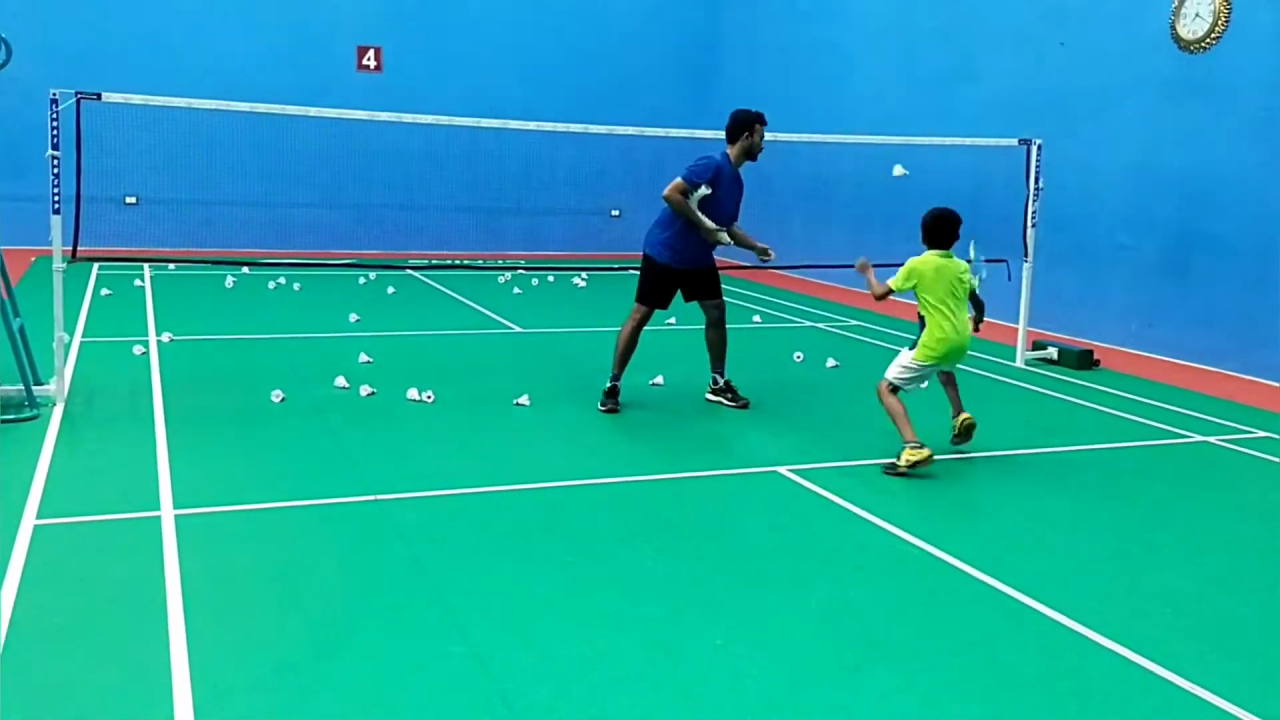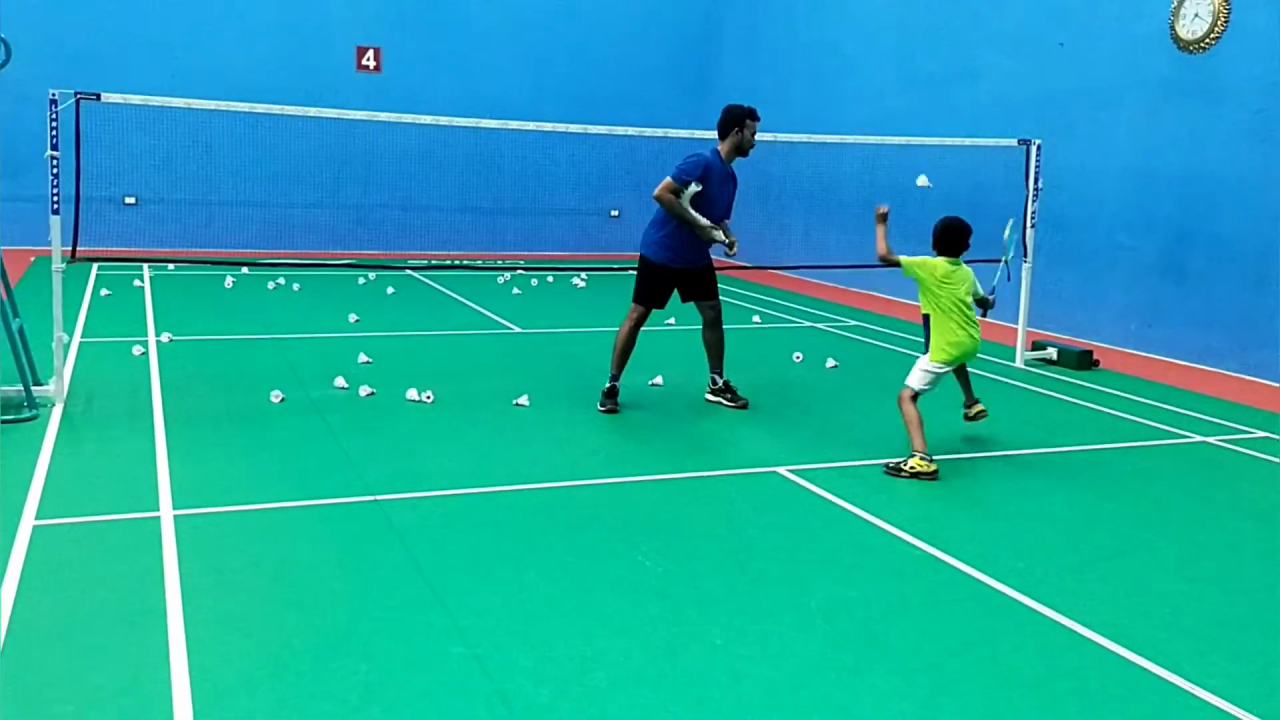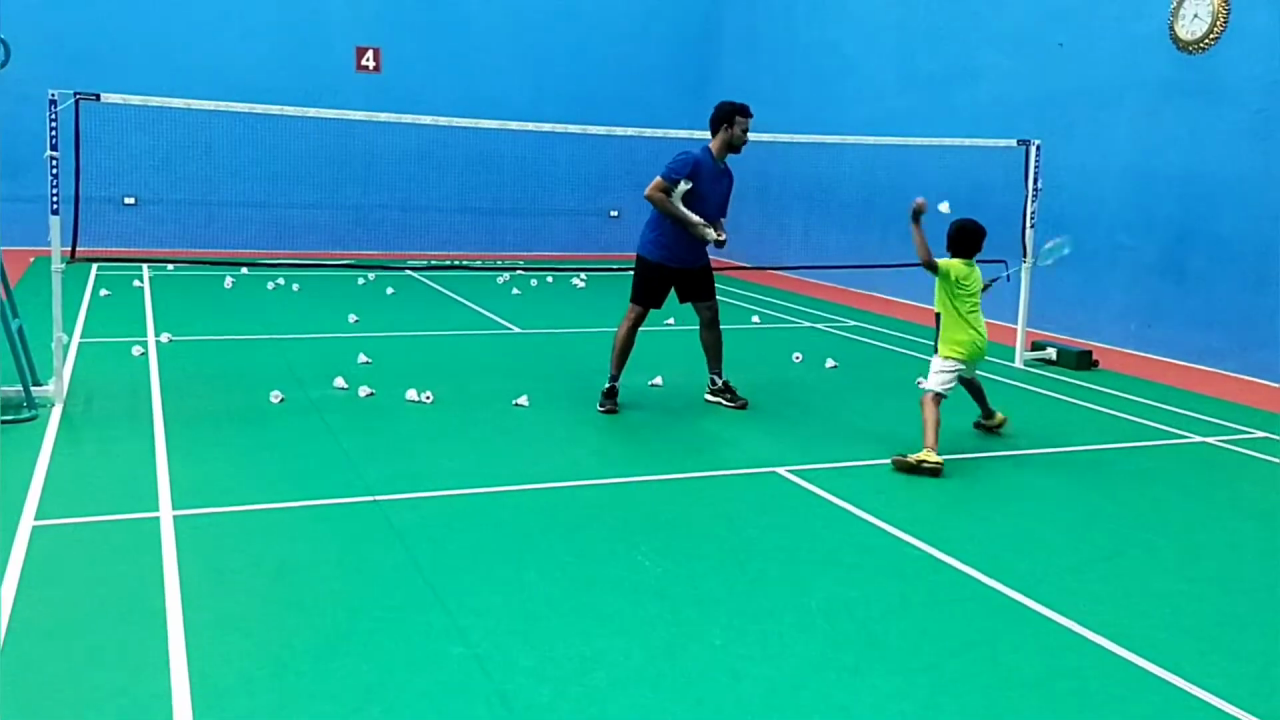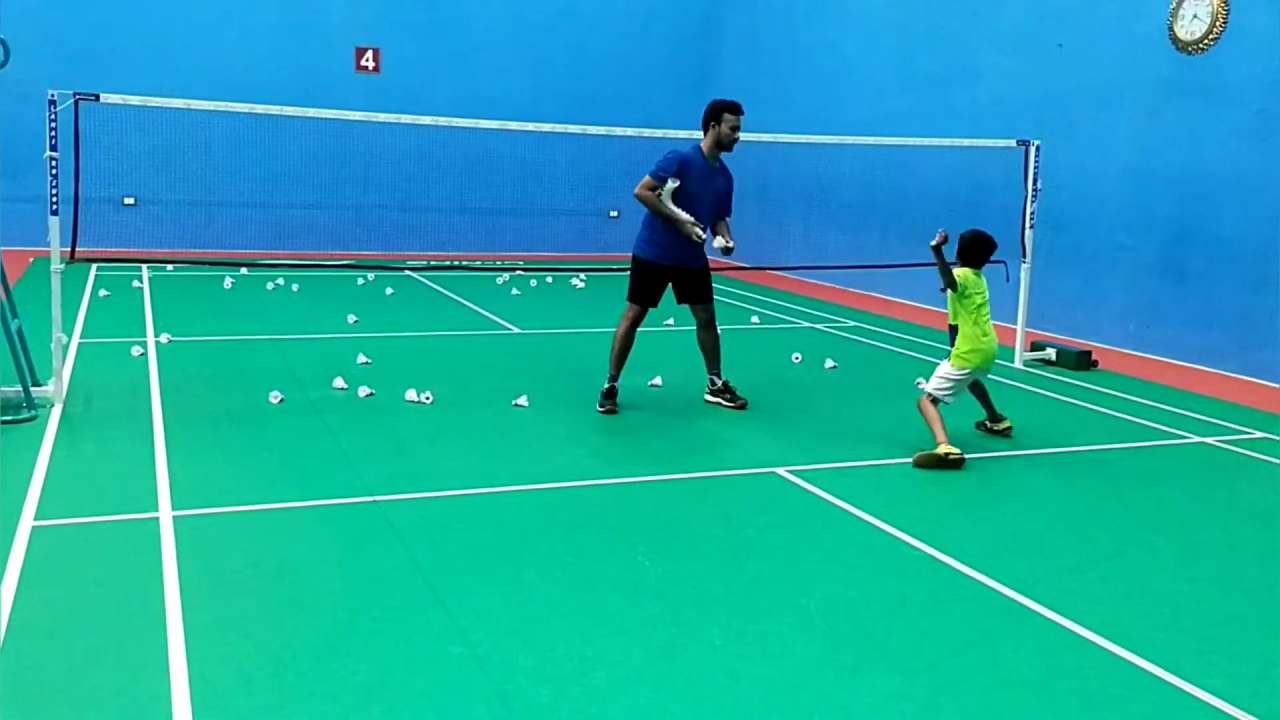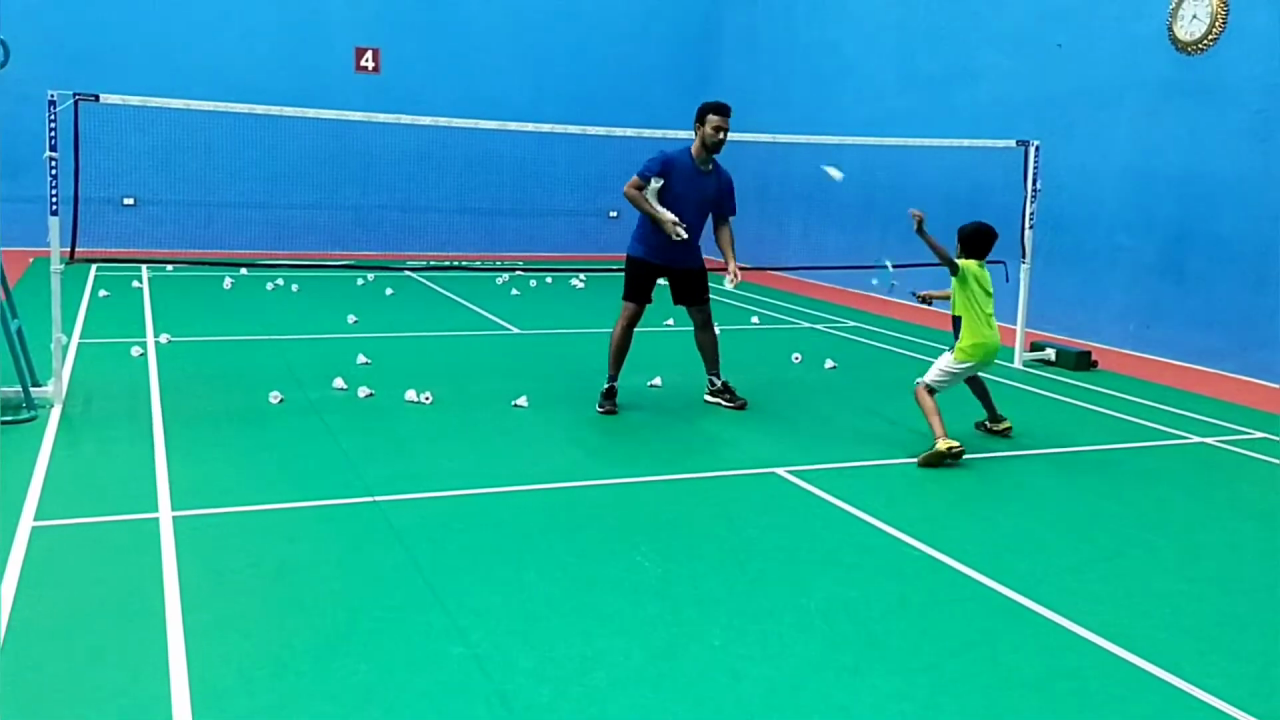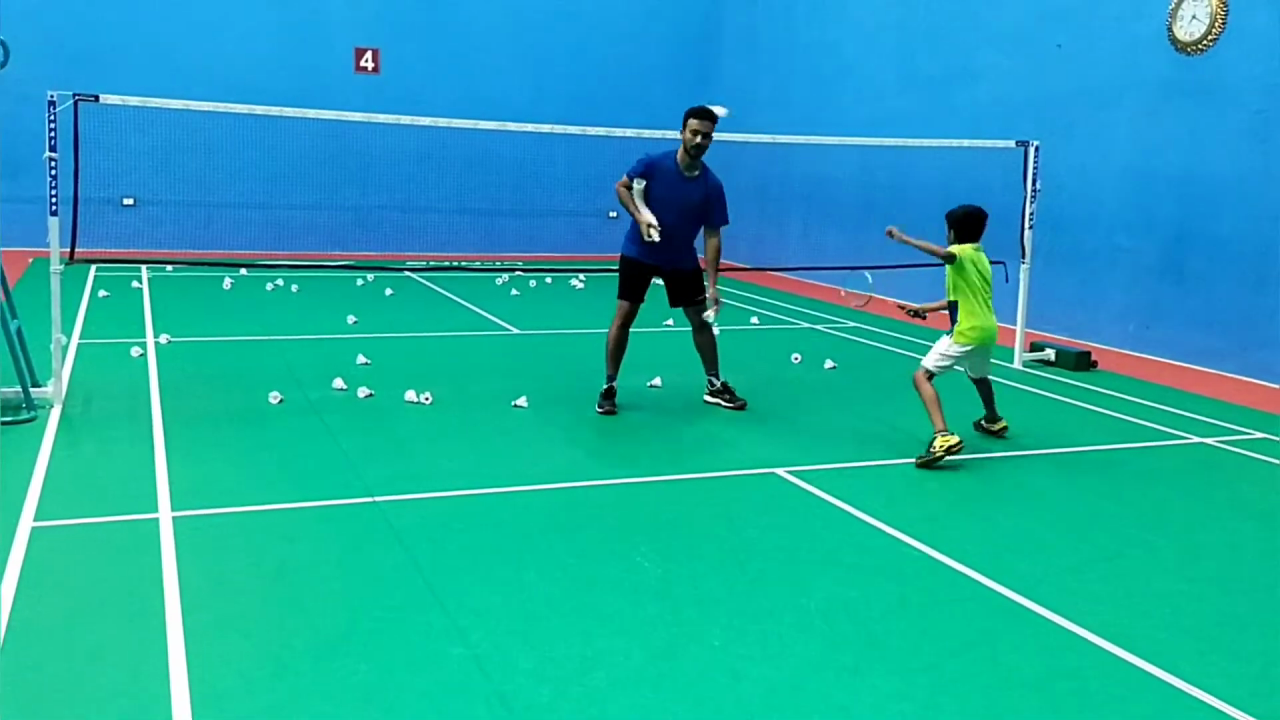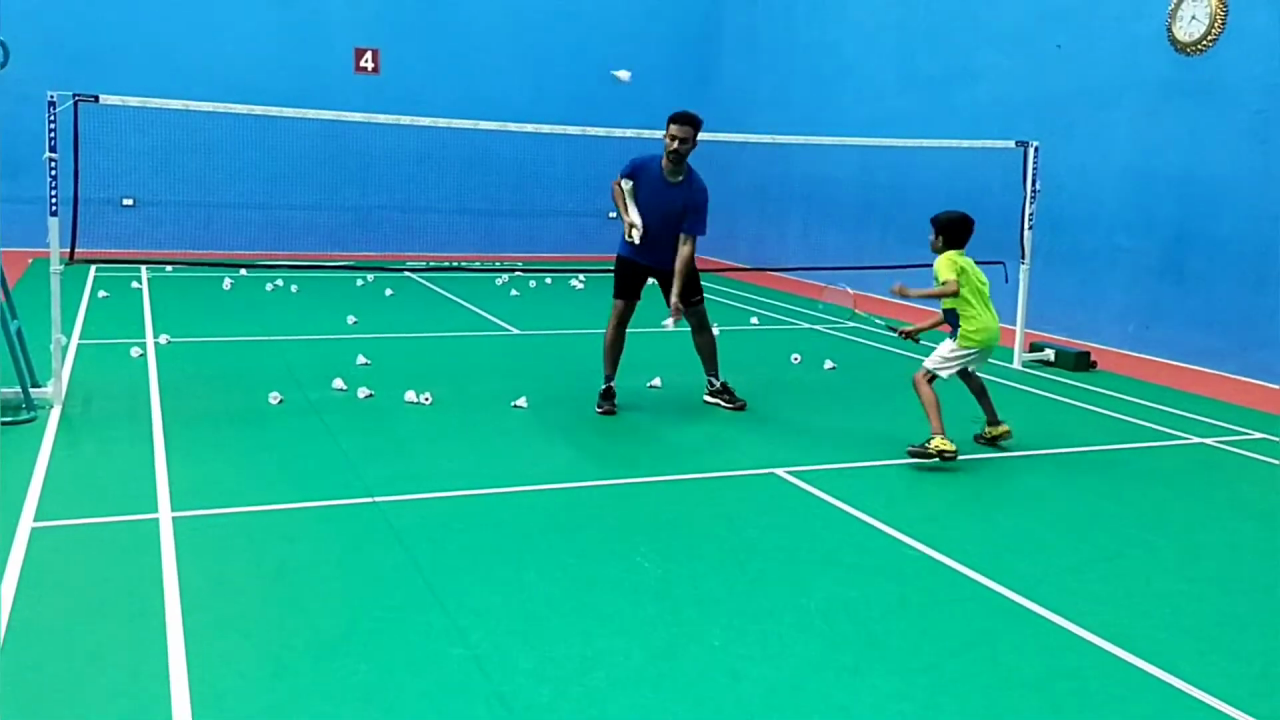
dt=0.1s
person 1, frame 1
left shoulder: (736, 181)
right shoulder: (711, 165)
left elbow: (728, 225)
right elbow: (670, 194)
left wrist: (754, 245)
right wrist: (703, 225)
left hip: (700, 258)
right hip: (665, 253)
left knee: (717, 314)
right knee: (640, 316)
left ankle: (718, 384)
right ankle: (613, 385)
person 1, frame 2
left shoulder: (730, 178)
right shoulder: (702, 163)
right elbow: (661, 193)
left wrist: (728, 238)
right wrist: (696, 223)
left hip: (696, 258)
right hip: (660, 253)
left knee: (713, 314)
right knee: (637, 316)
left ankle: (717, 384)
right ankle: (612, 386)
person 1, frame 3
left shoulder: (726, 176)
right shoulder: (691, 160)
right elbow: (652, 193)
left wrist: (719, 233)
right wrist: (689, 221)
left hip: (695, 258)
right hip: (657, 253)
left knee: (710, 315)
right knee: (635, 317)
left ankle: (716, 384)
right ankle: (611, 386)
person 1, frame 4
left shoulder: (725, 175)
right shoulder: (681, 159)
left elbow: (720, 217)
right elbow: (641, 191)
left wrist: (725, 238)
right wrist: (678, 219)
left hip: (692, 258)
right hip: (653, 252)
left knee: (707, 317)
right knee: (633, 316)
left ankle: (716, 385)
right ankle: (611, 386)
person 1, frame 5
left shoulder: (722, 179)
right shoulder: (666, 161)
left elbow: (723, 224)
right elbow: (631, 189)
left wrist: (731, 261)
right wrist: (661, 217)
left hip: (687, 259)
right hip: (645, 251)
left knee: (703, 318)
right knee: (629, 316)
left ankle: (715, 385)
right ankle: (610, 386)
person 1, frame 6
left shoulder: (711, 185)
right shoulder: (653, 163)
left elbow: (712, 235)
right elbow: (621, 187)
left wrist: (713, 283)
right wrist: (640, 217)
left hip: (681, 259)
right hip: (639, 252)
left knee: (701, 319)
right knee: (624, 316)
left ankle: (714, 385)
right ankle: (609, 387)
person 1, frame 7
left shoulder: (696, 190)
right shoulder: (639, 165)
left elbow: (687, 243)
right elbow: (618, 186)
left wrist: (676, 291)
right wrist: (626, 216)
left hip: (674, 258)
right hip: (633, 253)
left knee: (698, 319)
right knee: (619, 315)
left ankle: (714, 386)
right ankle: (608, 387)
person 2, frame 1
left shoulder: (917, 265)
right shoulder: (962, 268)
left elbow: (880, 294)
right elbow: (978, 303)
left wrist: (867, 272)
right wrist: (977, 322)
left hip: (931, 344)
right hip: (959, 340)
left knee: (887, 388)
right knee: (943, 369)
left ankle: (915, 448)
right ankle: (961, 416)
person 2, frame 2
left shoulder: (925, 267)
right shoulder: (967, 273)
left elbow: (884, 256)
right elbow: (985, 303)
left wrist: (881, 223)
right wrist: (990, 300)
left hip: (944, 347)
right hip: (971, 342)
left knee: (906, 397)
left ankle: (921, 460)
right ankle: (972, 405)
person 2, frame 3
left shoulder: (949, 268)
right shoulder: (974, 271)
left elbow: (927, 261)
left wrist: (915, 221)
left hip: (954, 347)
right hip: (976, 344)
left knee: (931, 397)
right knee: (964, 375)
left ankle: (930, 454)
right ankle: (991, 416)
person 2, frame 4
left shoulder: (961, 277)
right shoulder: (979, 278)
left elbow: (948, 279)
left wrist: (937, 251)
left hip: (967, 353)
right hip: (987, 350)
left knee: (926, 399)
right knee: (970, 379)
left ankle: (945, 448)
right ankle: (997, 421)
person 2, frame 5
left shoulder: (967, 268)
right shoulder: (982, 271)
left elbow: (948, 260)
left wrist: (922, 232)
right wrist: (936, 295)
left hip: (969, 347)
right hip: (990, 344)
left knee: (923, 389)
right knee: (969, 375)
left ankle: (944, 443)
right ankle: (997, 420)
person 2, frame 6
left shoulder: (961, 253)
right shoulder: (980, 257)
left elbow: (943, 253)
left wrist: (903, 238)
right wrist: (926, 309)
left hip: (967, 332)
right hip: (986, 330)
left knee: (922, 376)
right knee: (978, 374)
left ankle: (944, 437)
right ankle: (994, 421)
person 2, frame 7
left shoulder: (944, 262)
right shoulder: (964, 263)
left elbow: (952, 290)
left wrist: (912, 293)
right wrist: (918, 328)
left hip: (971, 333)
right hip: (986, 331)
left knee: (922, 377)
right knee: (966, 372)
left ankle: (939, 441)
right ankle: (995, 427)
